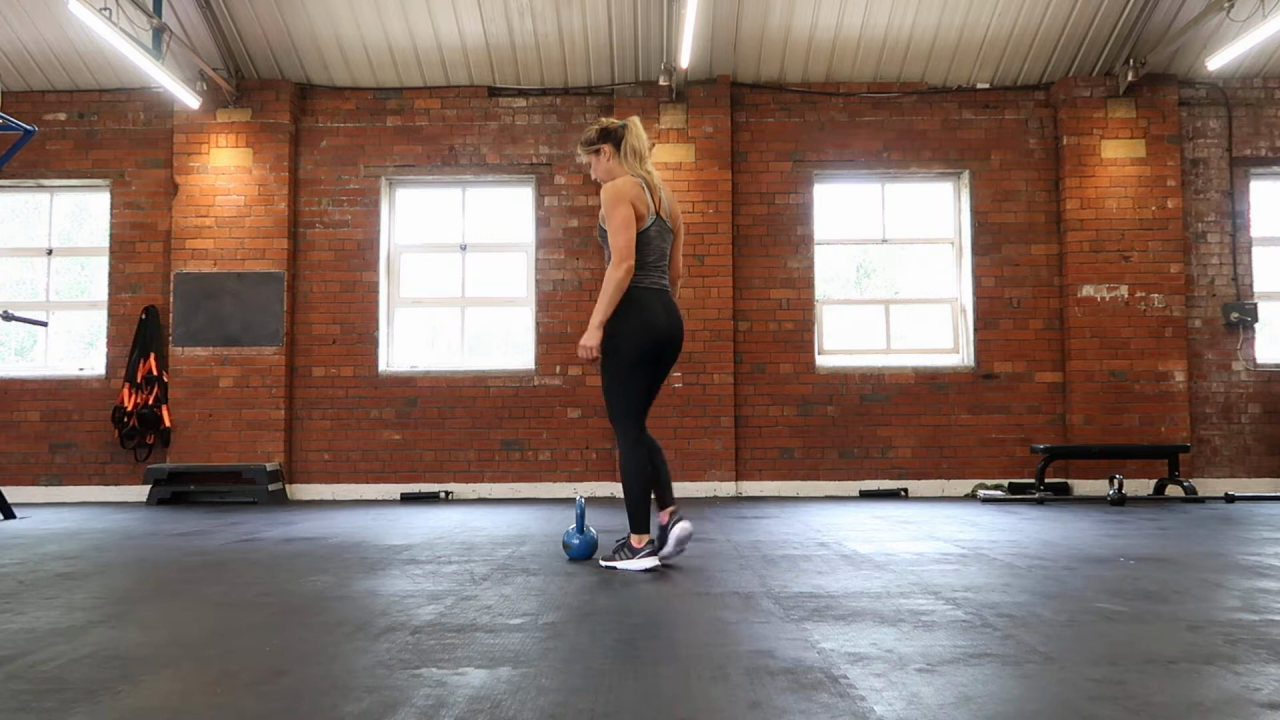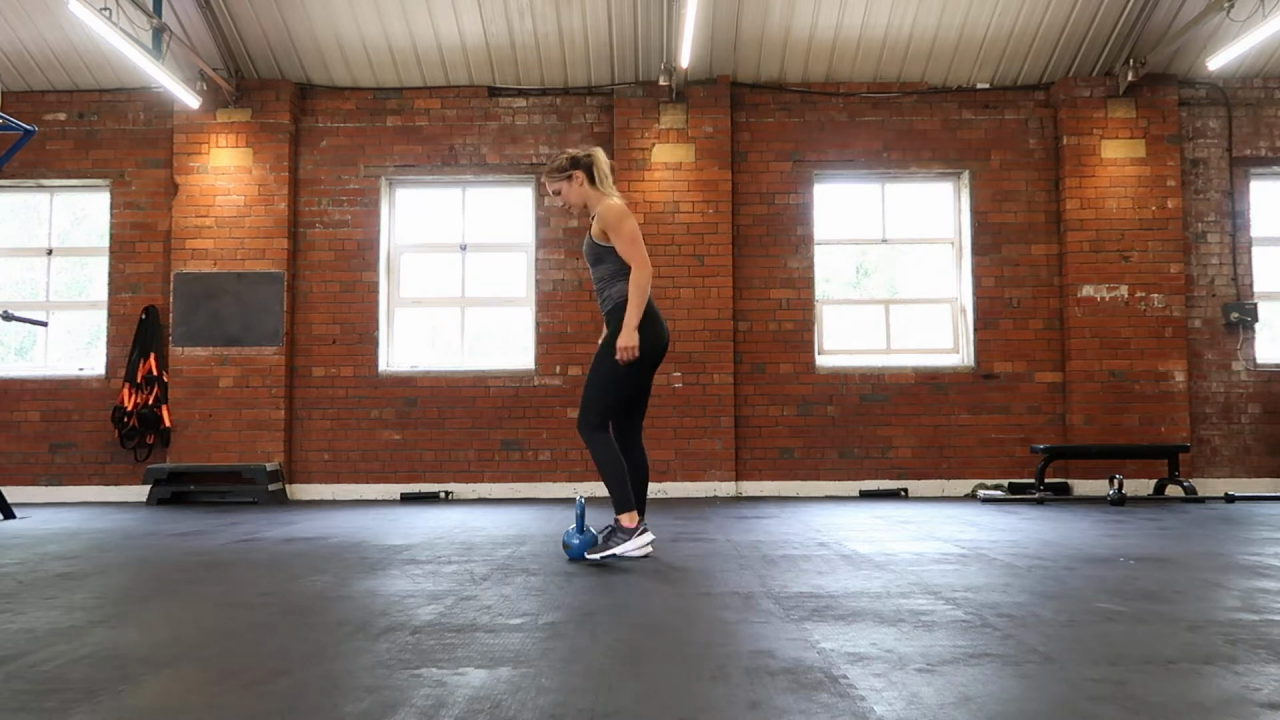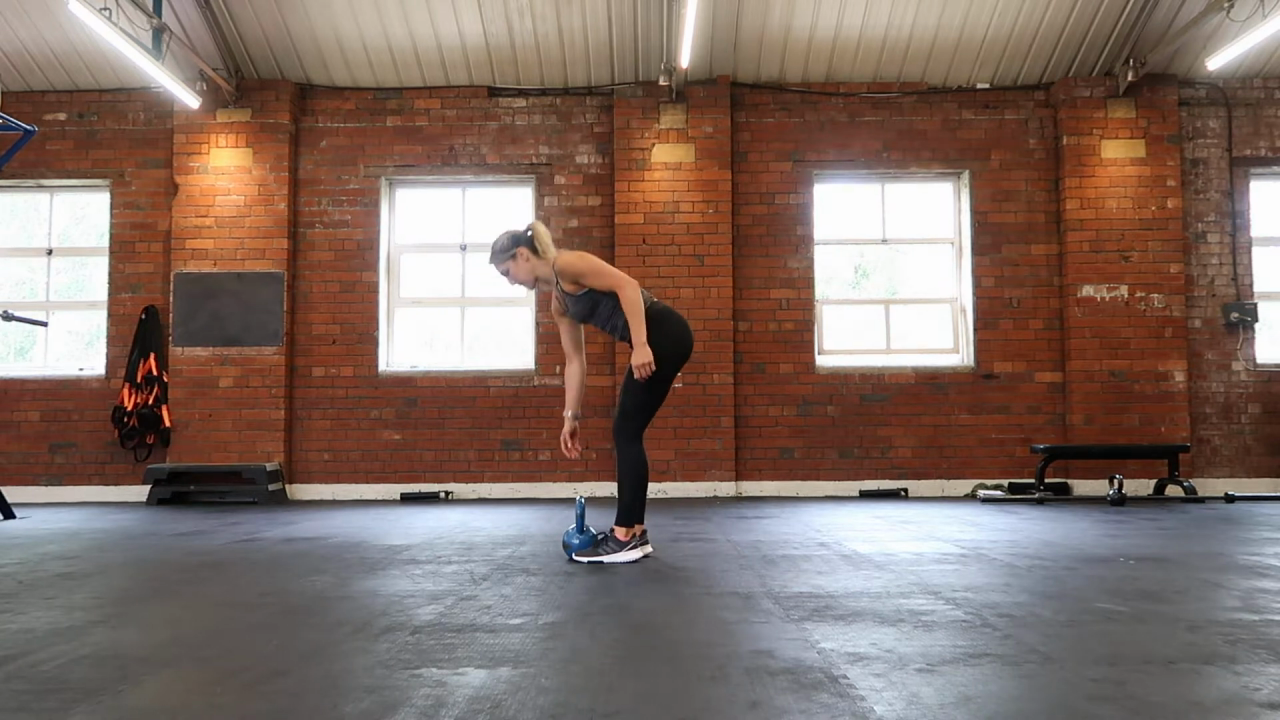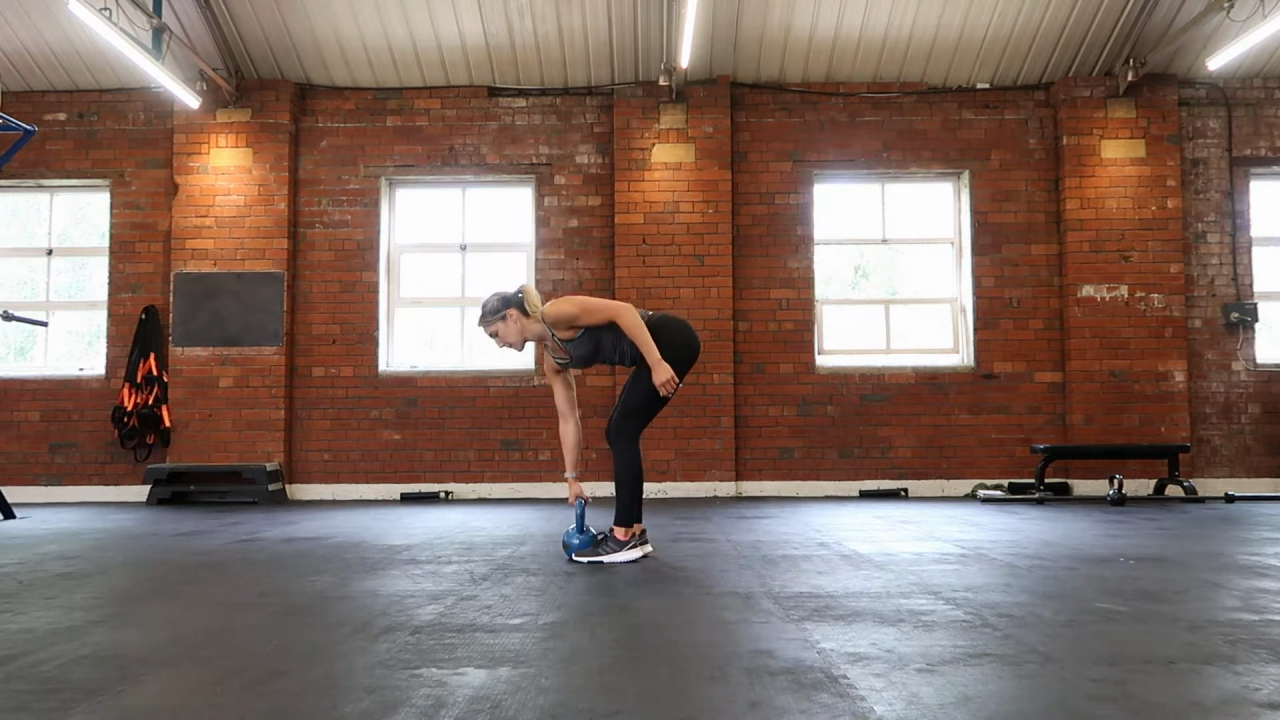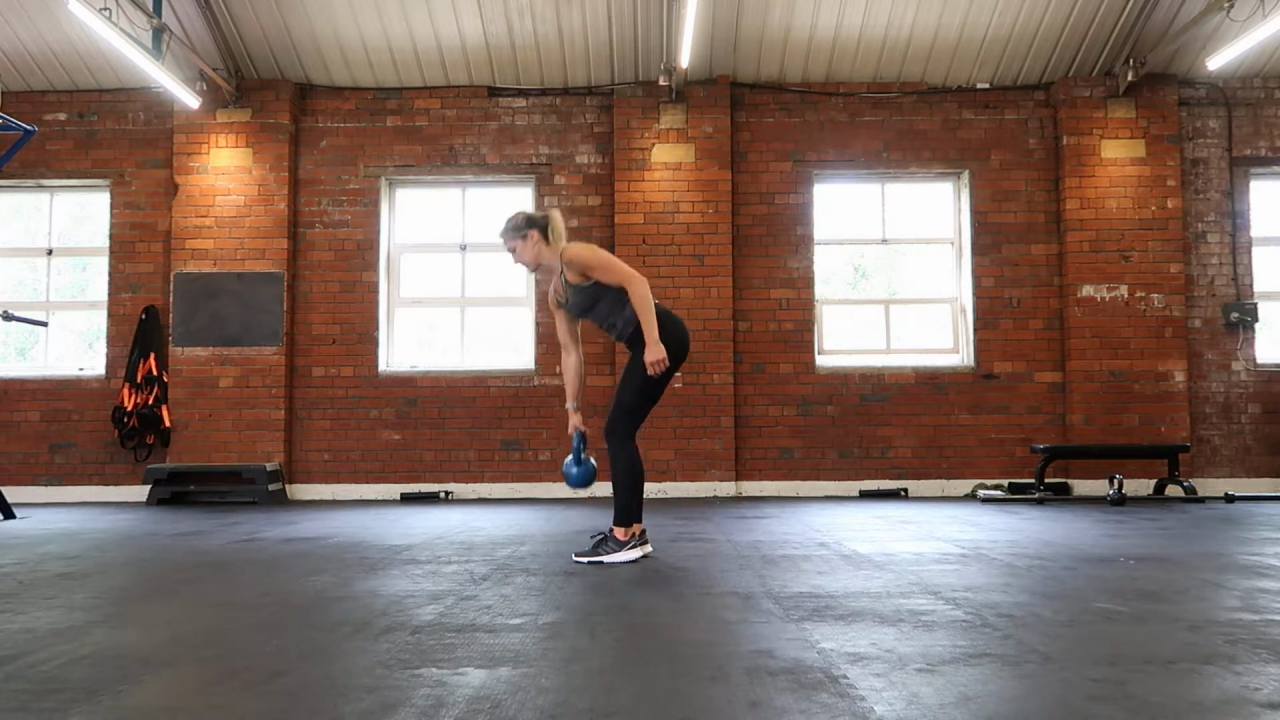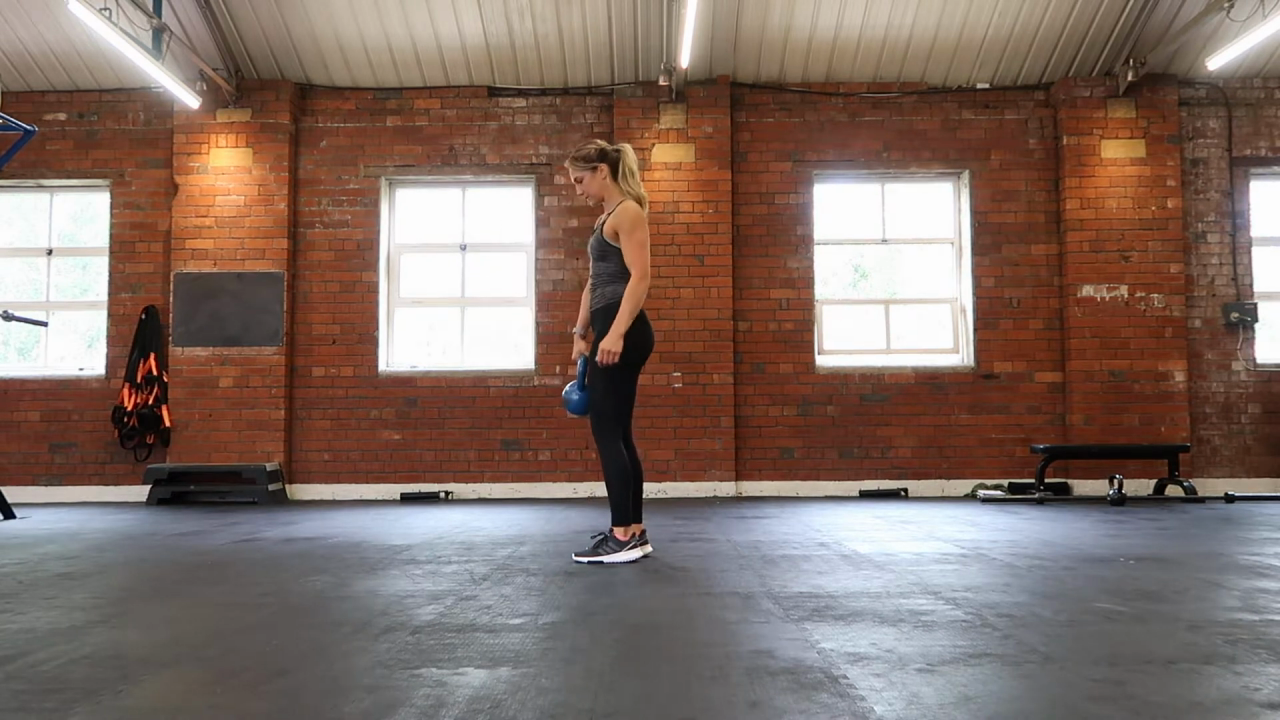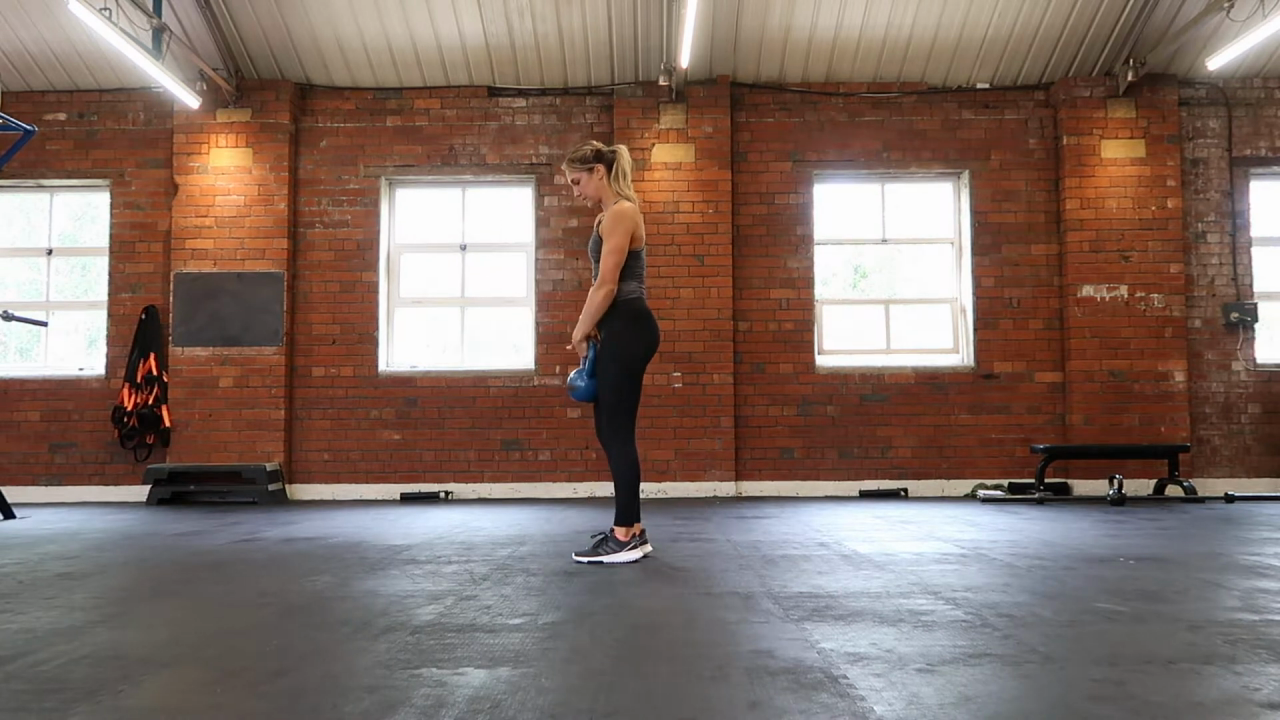
dt=0.5s
person 1, frame 1
left shoulder: (617, 190)
right shoulder: (664, 196)
left elbow: (622, 262)
left wrist: (595, 326)
left hip: (634, 317)
right hip: (668, 318)
left knee: (627, 430)
right knee: (635, 425)
left ankle: (640, 543)
right ankle: (669, 514)
person 1, frame 2
left shoulder: (610, 211)
right shoulder: (599, 219)
left elbow: (642, 269)
left wrist: (628, 329)
right wrist: (606, 343)
left hip: (636, 333)
right hip: (638, 332)
left knee: (592, 425)
right knee: (626, 433)
left ankle: (630, 524)
right ankle: (632, 529)
person 1, frame 3
left shoulder: (567, 263)
right shoulder: (558, 301)
left elbow: (628, 286)
right elbow: (574, 360)
left wrist: (640, 345)
right wrist: (571, 417)
left hip: (662, 335)
right hip: (658, 341)
left knee: (626, 433)
right knee: (627, 434)
left ankle: (625, 537)
right ankle: (636, 531)
person 1, frame 4
left shoulder: (555, 313)
right shoulder: (552, 358)
left elbow: (623, 310)
right elbow: (568, 419)
left wrist: (657, 364)
right wrist: (572, 479)
left hip: (671, 342)
right hip: (656, 350)
left knee: (623, 432)
right knee: (619, 433)
left ankle: (624, 537)
right ankle: (633, 531)
person 1, frame 5
left shoulder: (573, 256)
right shoulder: (556, 292)
left elbow: (635, 281)
right elbow: (570, 351)
left wrist: (653, 341)
right wrist: (573, 409)
left hip: (662, 338)
right hip: (644, 343)
left knee: (618, 432)
right knee: (619, 433)
left ankle: (624, 537)
right ankle: (633, 531)
person 1, frame 6
left shoulder: (628, 213)
right shoulder: (606, 217)
left elbow: (639, 278)
left wrist: (615, 335)
right wrist: (580, 333)
left hip: (622, 332)
right hip: (608, 330)
left knee: (606, 433)
right knee: (617, 434)
left ankle: (623, 537)
right ankle: (634, 532)
person 1, frame 7
left shoulder: (622, 213)
right shoulder: (606, 217)
left elbow: (609, 285)
left wrist: (580, 332)
right wrist: (585, 328)
left hip: (628, 330)
right hip: (618, 331)
left knee: (617, 432)
right knee: (609, 432)
left ankle: (625, 537)
right ankle: (632, 530)
